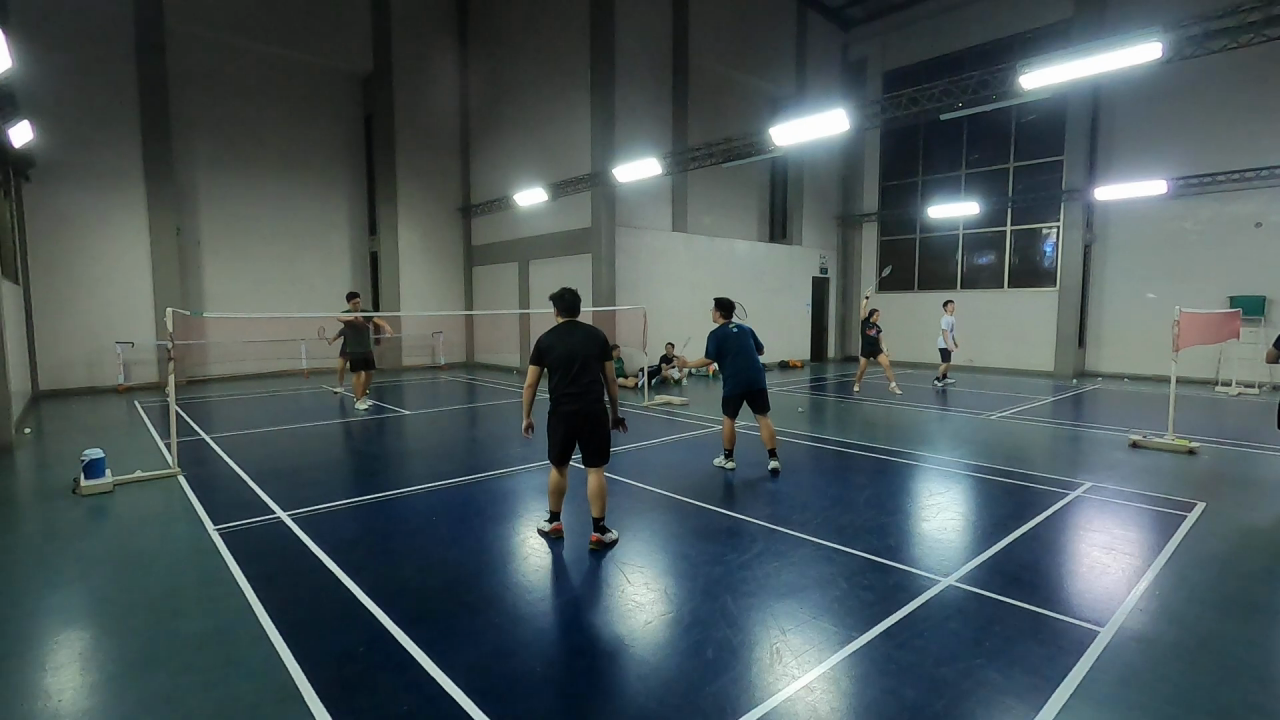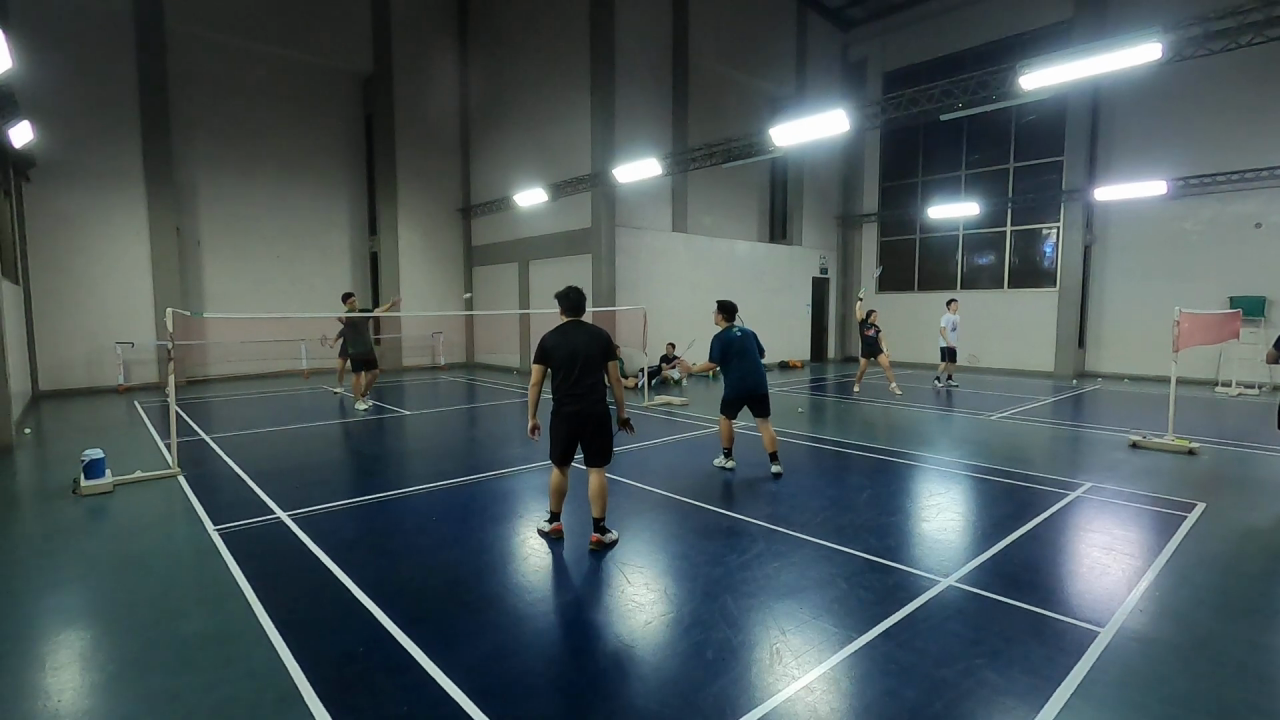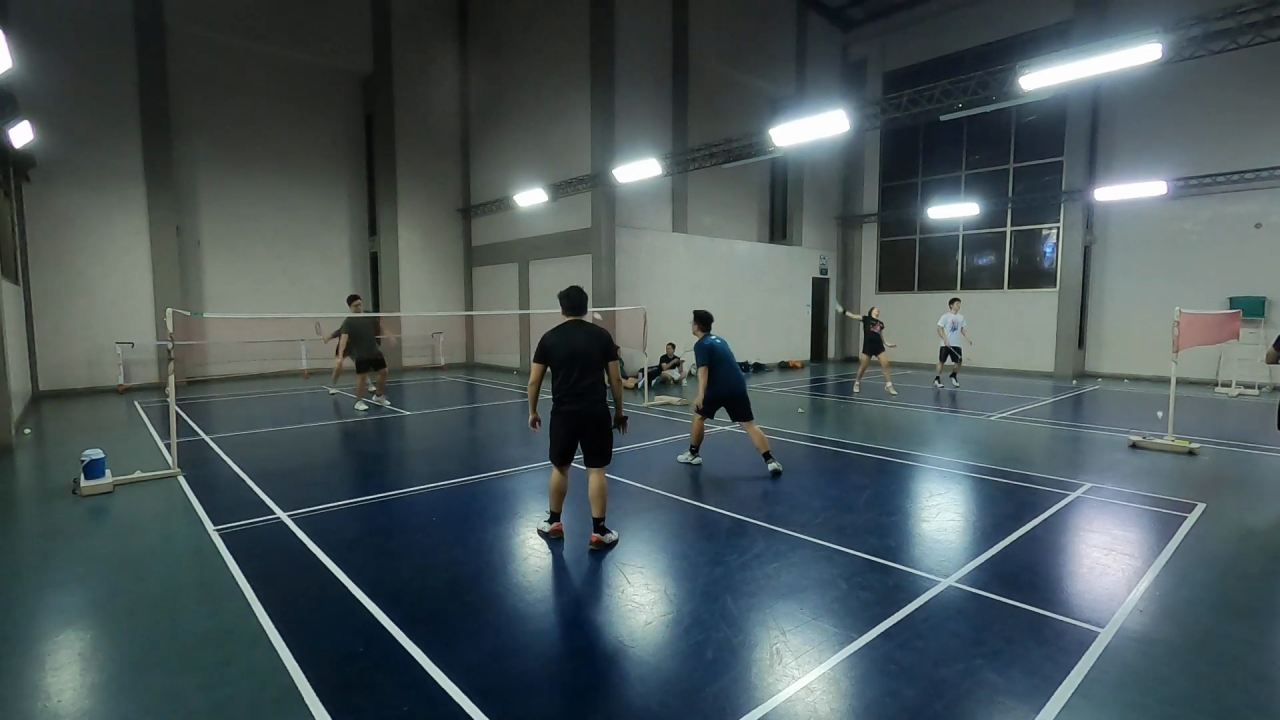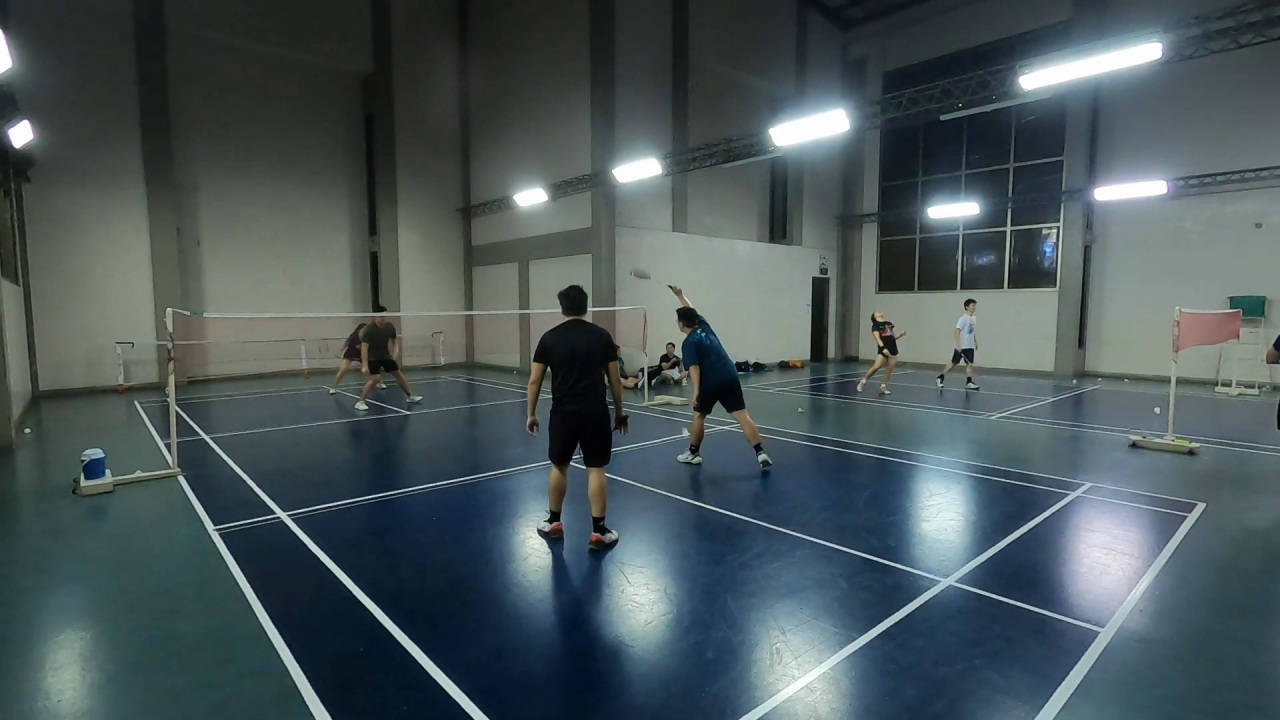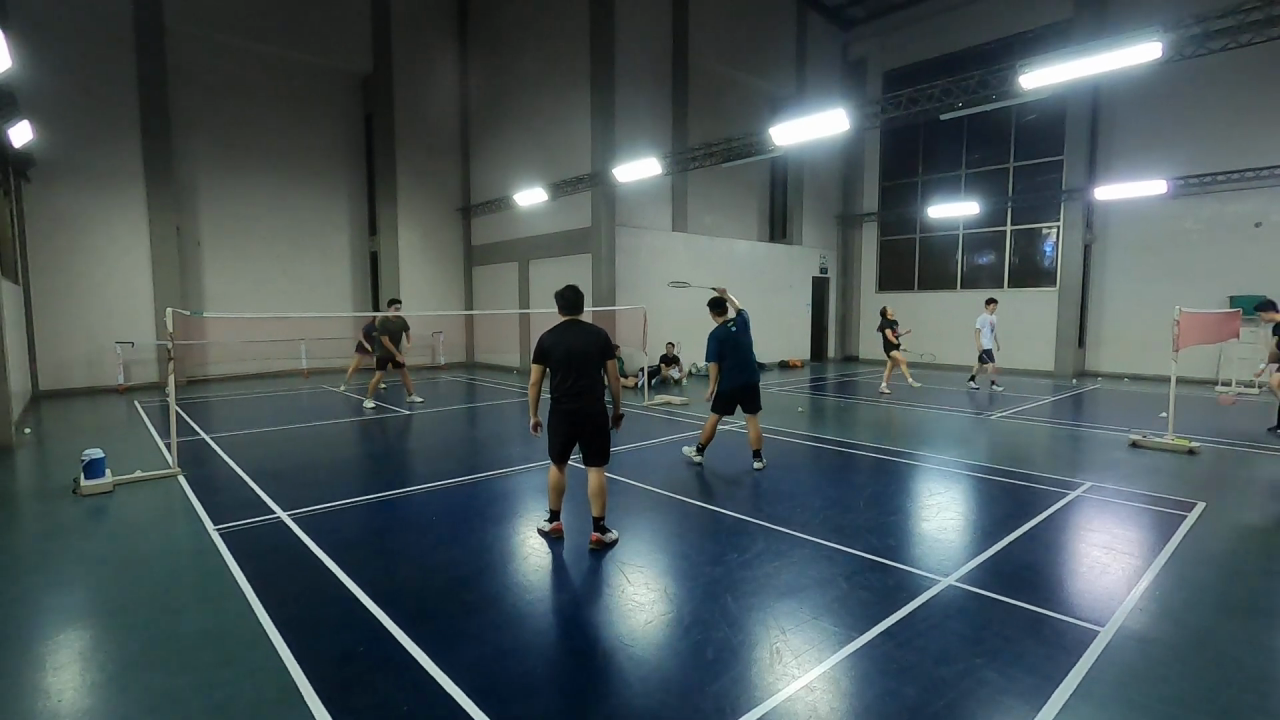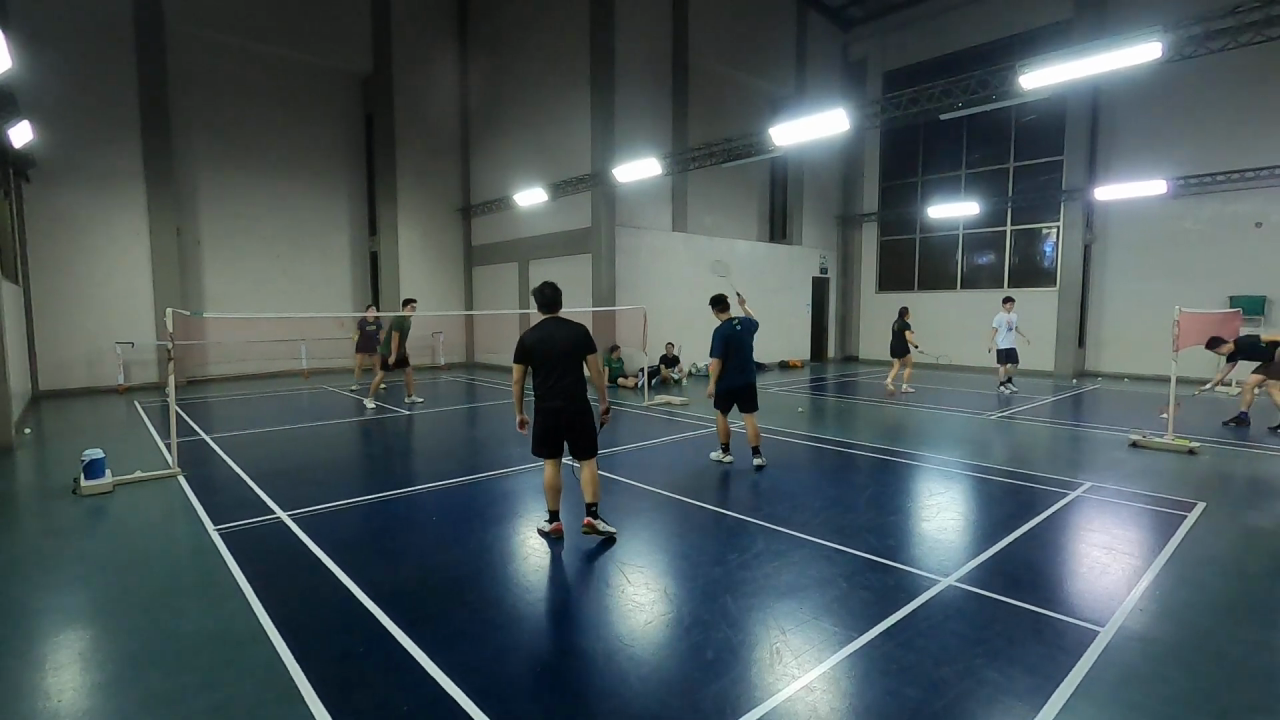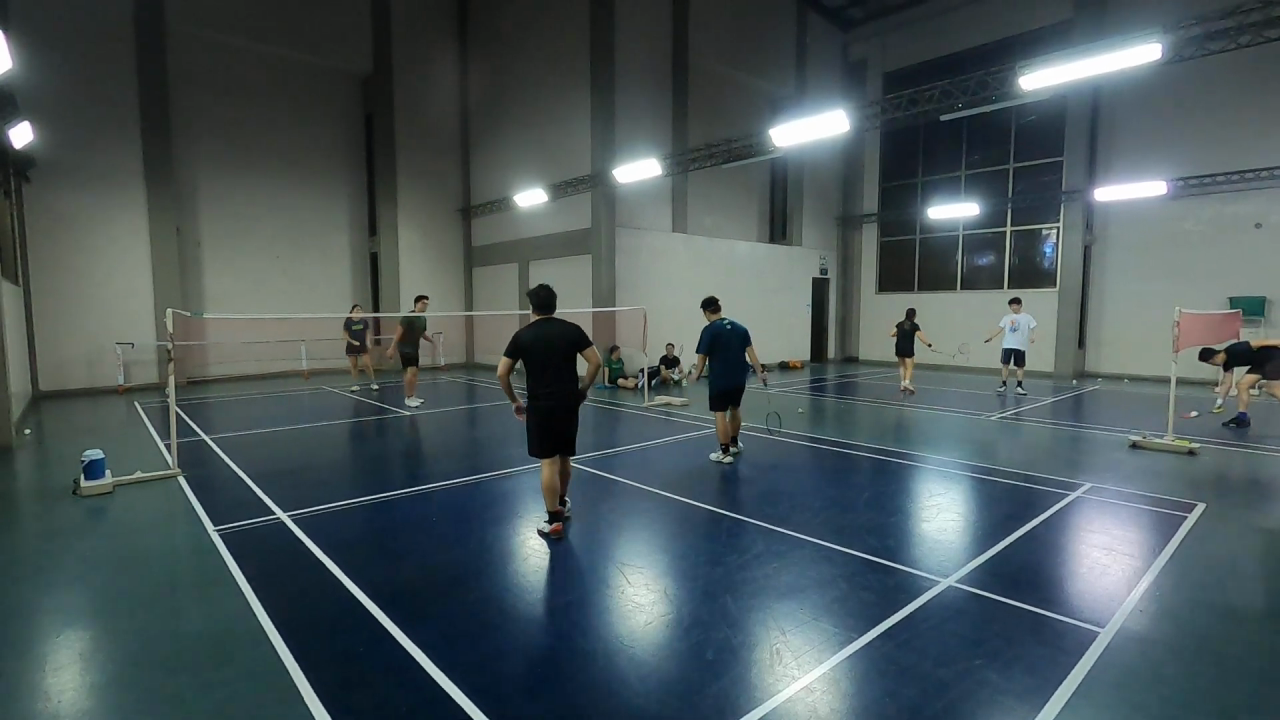
dt=0.4s
person 1, frame 1
left shoulder: (545, 340)
right shoulder: (597, 336)
left elbow: (530, 384)
right elbow: (611, 379)
left wrist: (526, 417)
right wrist: (615, 412)
left hip: (562, 413)
right hip: (594, 412)
left knee: (558, 467)
right knee: (596, 470)
left ankle: (554, 522)
right ankle: (599, 531)
person 1, frame 2
left shoulder: (549, 339)
right shoulder: (601, 336)
left elbow: (535, 383)
right elbow: (615, 380)
left wrist: (532, 417)
right wrist: (621, 413)
left hip: (563, 414)
right hip: (596, 413)
left knee: (559, 468)
right knee: (596, 471)
left ankle: (554, 523)
right ankle: (599, 532)
person 1, frame 3
left shoulder: (549, 338)
right shoulder: (602, 336)
left elbow: (534, 381)
right elbow: (615, 380)
left wrist: (532, 412)
right wrist: (619, 412)
left hip: (564, 413)
right hip: (596, 412)
left knee: (559, 468)
right knee: (597, 471)
left ankle: (554, 523)
right ankle: (599, 532)
person 1, frame 4
left shoulder: (549, 338)
right shoulder: (602, 336)
left elbow: (534, 381)
right elbow: (615, 380)
left wrist: (531, 414)
right wrist: (619, 412)
left hip: (563, 413)
right hip: (595, 412)
left knee: (559, 467)
right knee: (596, 470)
left ankle: (554, 522)
right ankle: (599, 531)
person 1, frame 5
left shoulder: (547, 338)
right shoulder: (599, 335)
left elbow: (535, 382)
right elbow: (613, 377)
left wrist: (534, 415)
right wrist: (617, 410)
left hip: (561, 412)
right hip: (593, 411)
left knee: (557, 465)
right knee: (596, 470)
left ankle: (554, 522)
right ankle: (599, 530)
person 1, frame 6
left shoulder: (528, 337)
right shoulder: (579, 331)
left elbow: (517, 381)
right elbow: (596, 371)
left wrist: (520, 413)
right wrist: (604, 404)
left hip: (546, 409)
right hip: (577, 407)
left knee: (551, 464)
right knee: (587, 461)
left ankle: (554, 521)
right ankle: (592, 516)
person 1, frame 7
left shoulder: (523, 336)
right shoulder: (572, 330)
left elbow: (502, 373)
right elbow: (596, 361)
left wrist: (514, 401)
right wrist: (583, 388)
left hip: (539, 407)
right hip: (568, 404)
left knee: (548, 463)
right knee: (564, 458)
left ankle: (554, 521)
right ankle: (562, 503)
